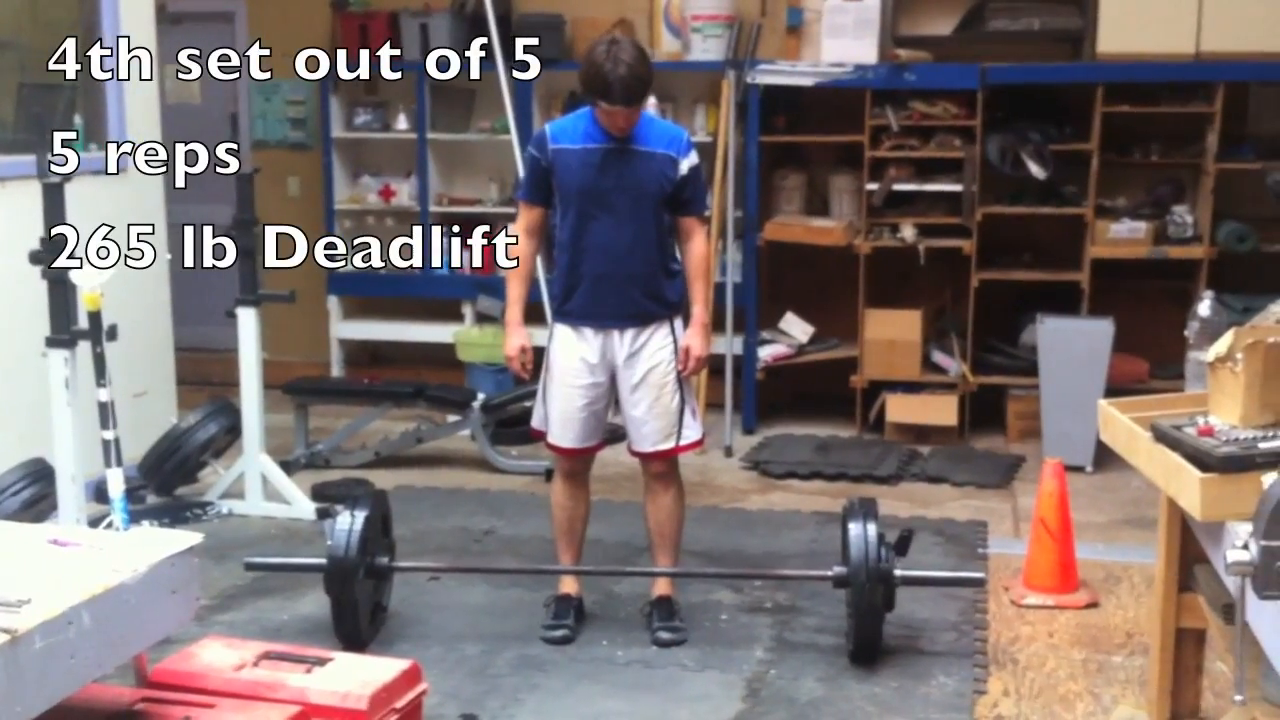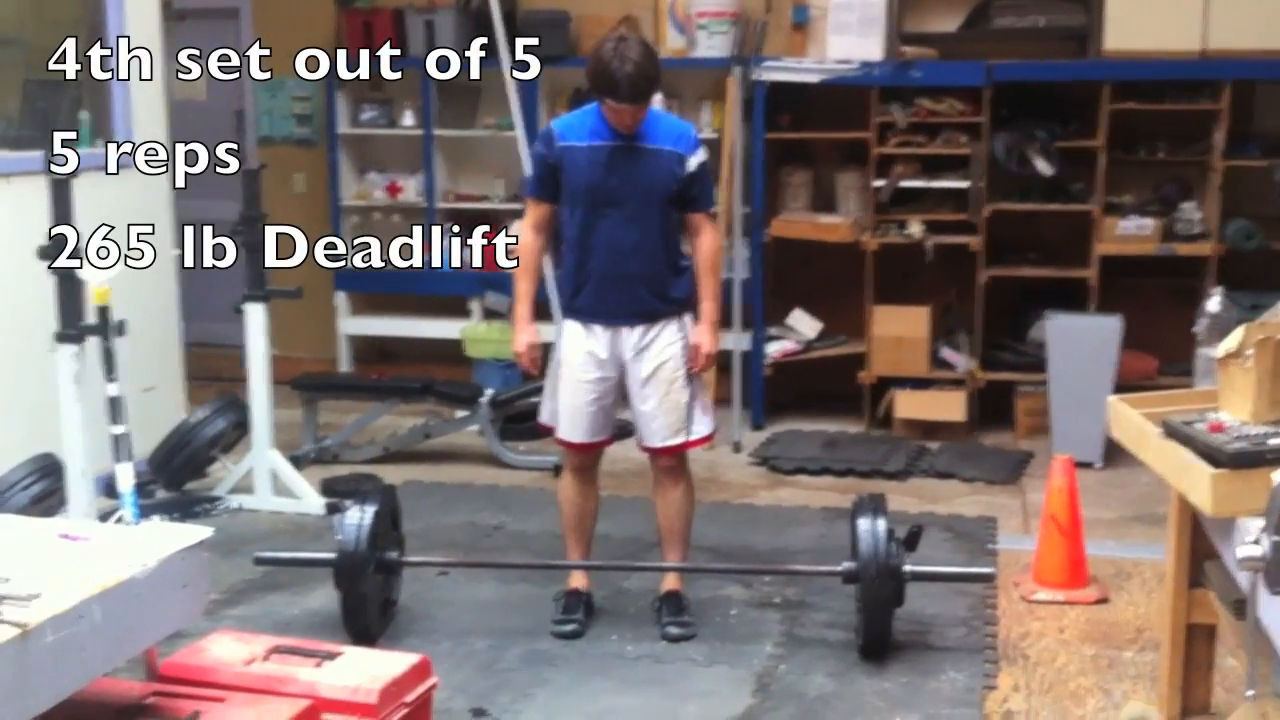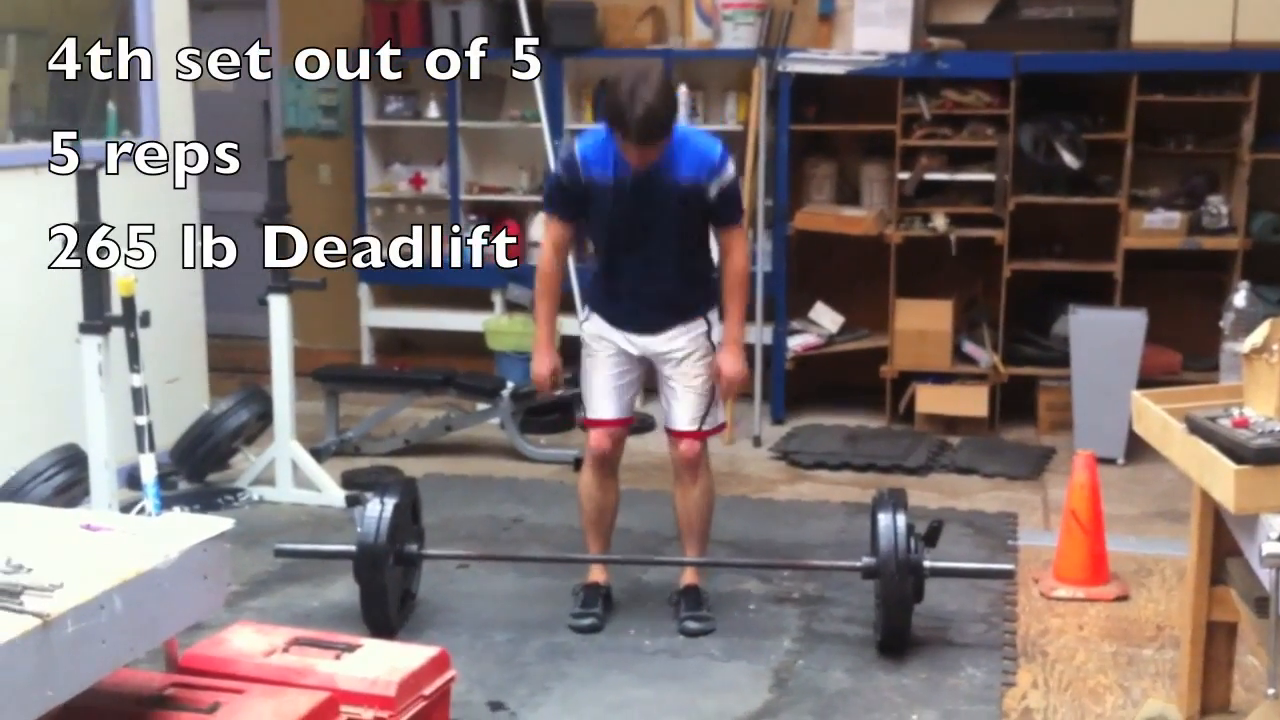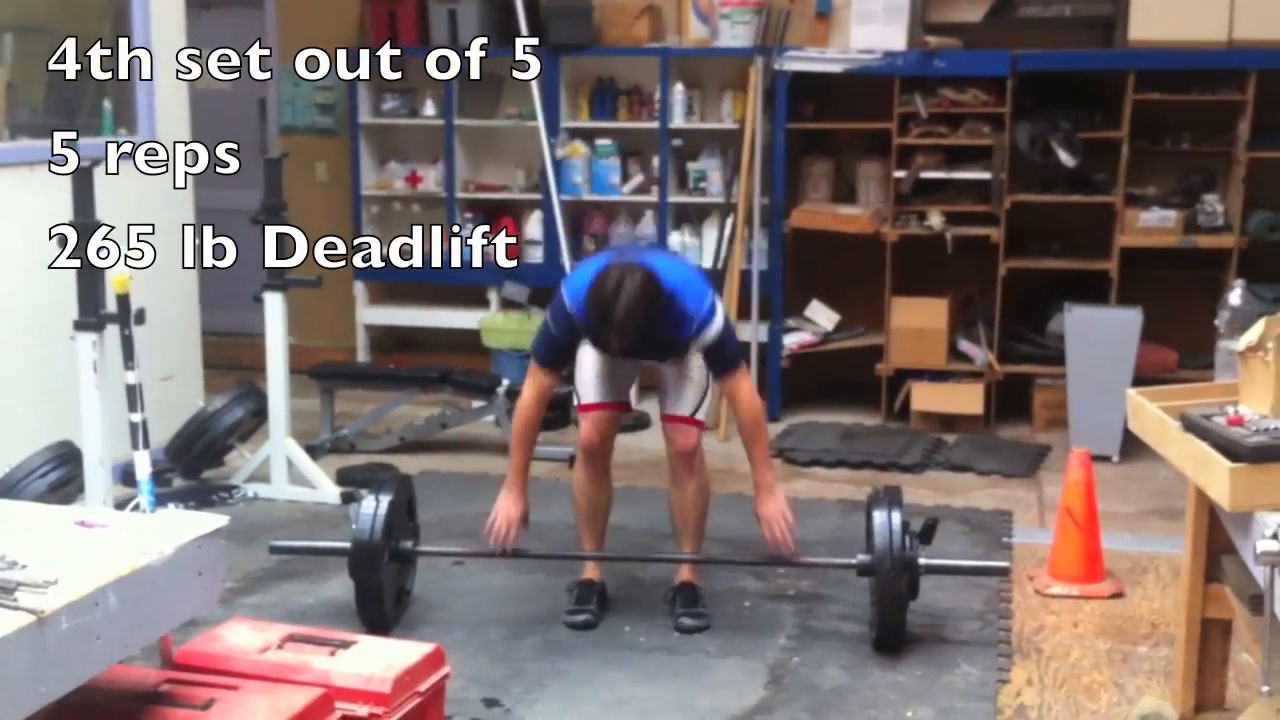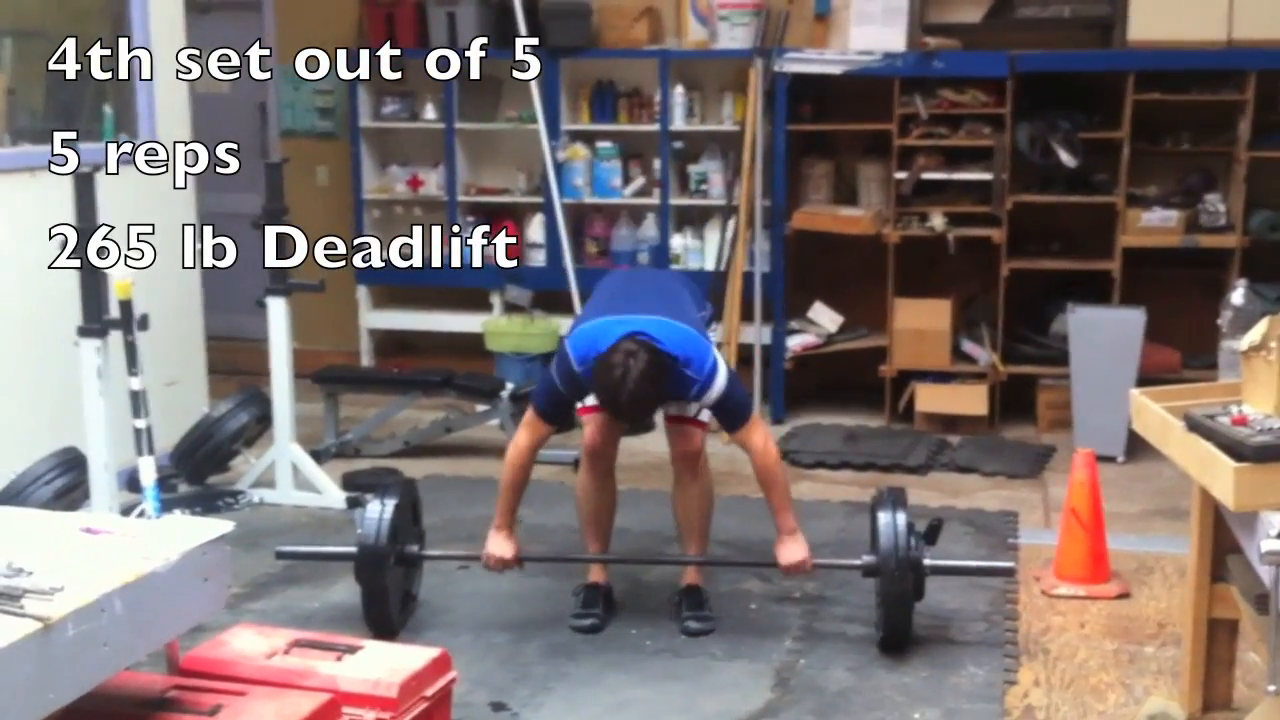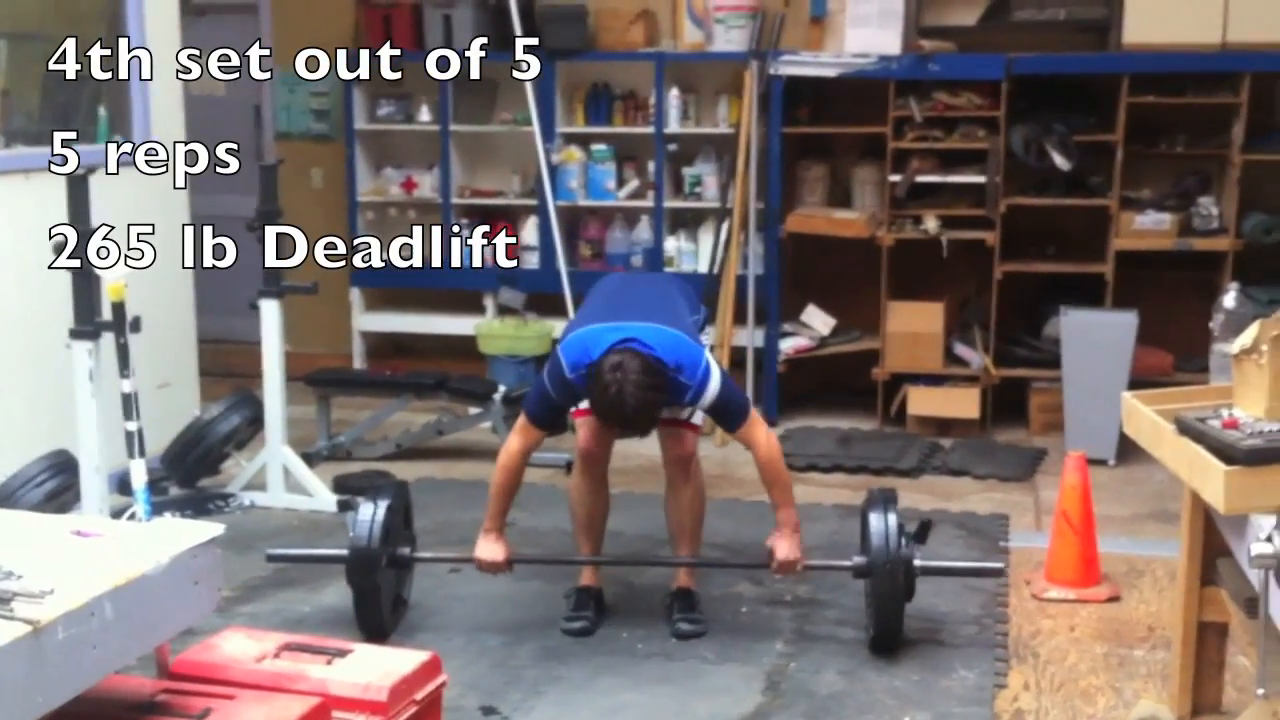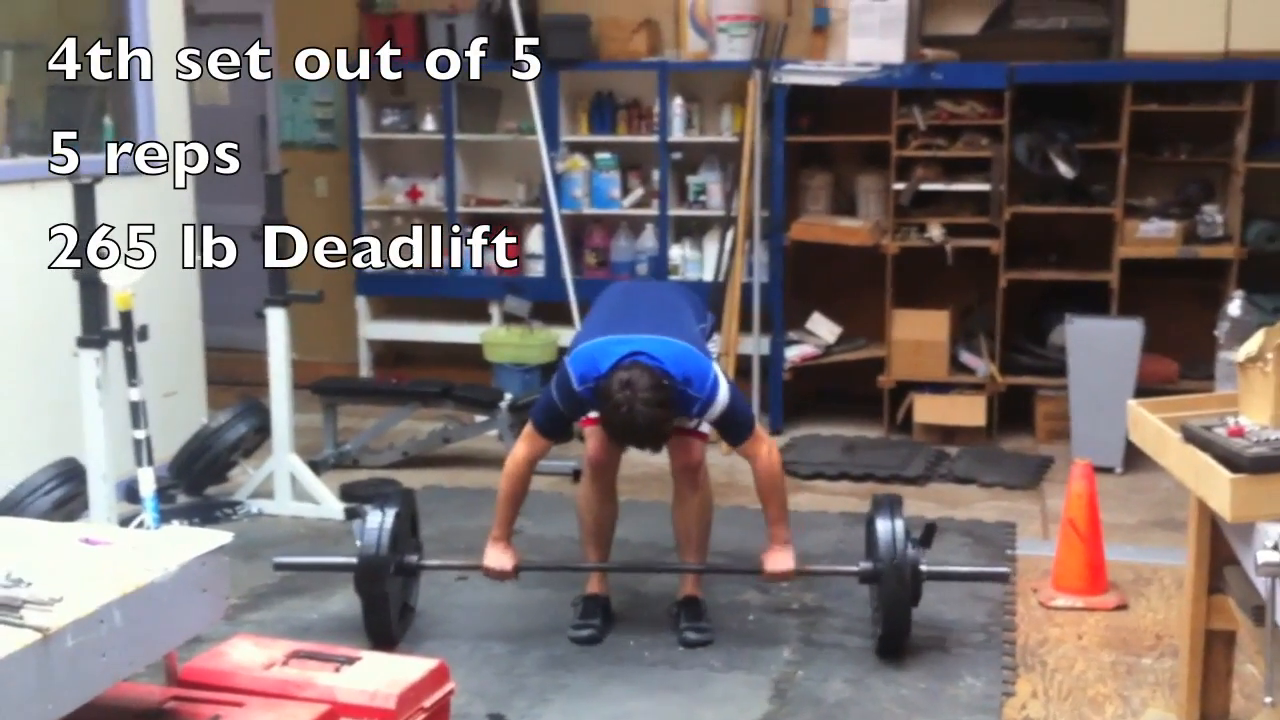
dt=0.3s
person 1, frame 1
left shoulder: (674, 146)
right shoulder: (552, 142)
left elbow: (693, 237)
right elbow: (527, 233)
left wrist: (699, 322)
right wrist: (514, 322)
left hip: (654, 329)
right hip: (575, 328)
left knee: (660, 463)
right knee: (570, 461)
left ankle: (663, 591)
right ankle: (568, 588)
person 1, frame 2
left shoulder: (682, 142)
right shoulder: (559, 138)
left elbow: (703, 233)
right elbow: (534, 229)
left wrist: (708, 320)
right wrist: (522, 318)
left hip: (662, 326)
right hip: (583, 325)
left knee: (668, 459)
right knee: (578, 458)
left ankle: (672, 586)
right ankle: (576, 583)
person 1, frame 3
left shoulder: (708, 159)
right shoulder: (580, 157)
left elbow: (734, 249)
right elbow: (554, 248)
left wrist: (733, 343)
right wrist: (543, 343)
left hip: (687, 323)
right hip: (610, 321)
left knee: (689, 451)
right knee: (600, 448)
left ankle: (691, 581)
right ankle: (596, 577)
person 1, frame 4
left shoulder: (695, 306)
right shoulder: (574, 300)
left elbow: (743, 395)
right elbow: (535, 393)
left wrist: (767, 491)
right wrist: (513, 491)
left hip: (676, 344)
right hip: (599, 335)
left knee: (685, 446)
right knee: (592, 442)
left ankle: (687, 578)
right ankle: (591, 575)
person 1, frame 5
left shoulder: (697, 363)
right shoulder: (579, 359)
left elbow: (759, 443)
right elbow: (525, 440)
left wrist: (789, 534)
right wrist: (501, 529)
left knee: (690, 449)
right knee: (595, 445)
left ankle: (692, 582)
right ankle: (596, 578)
person 1, frame 6
left shoulder: (691, 368)
right shoulder: (570, 367)
left elbow: (762, 439)
right elbow: (518, 444)
left wrist: (787, 529)
right wrist: (491, 531)
left knee: (682, 453)
right knee: (588, 449)
left ankle: (684, 585)
right ankle: (588, 581)
person 1, frame 7
left shoulder: (700, 380)
right shoulder: (578, 378)
left elbow: (763, 453)
right elbow: (524, 452)
left wrist: (779, 543)
right wrist: (499, 540)
left knee: (689, 463)
right knee: (598, 459)
left ankle: (691, 593)
right ankle: (595, 590)
